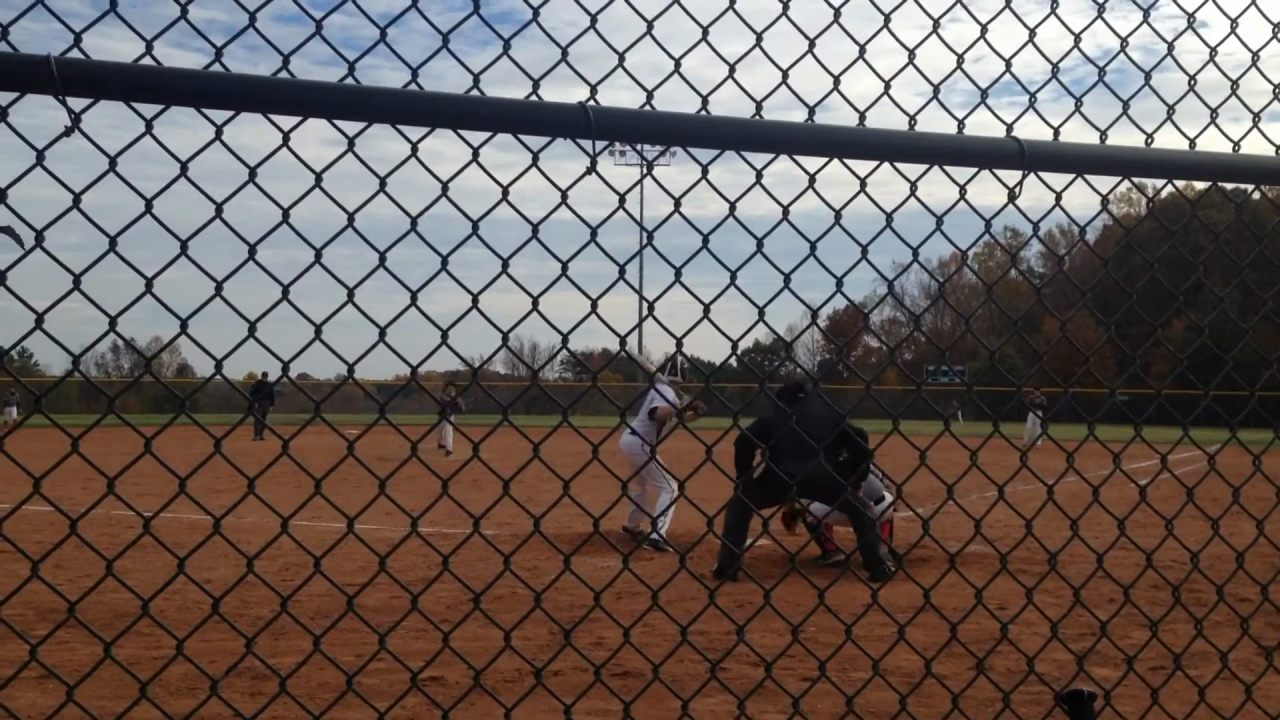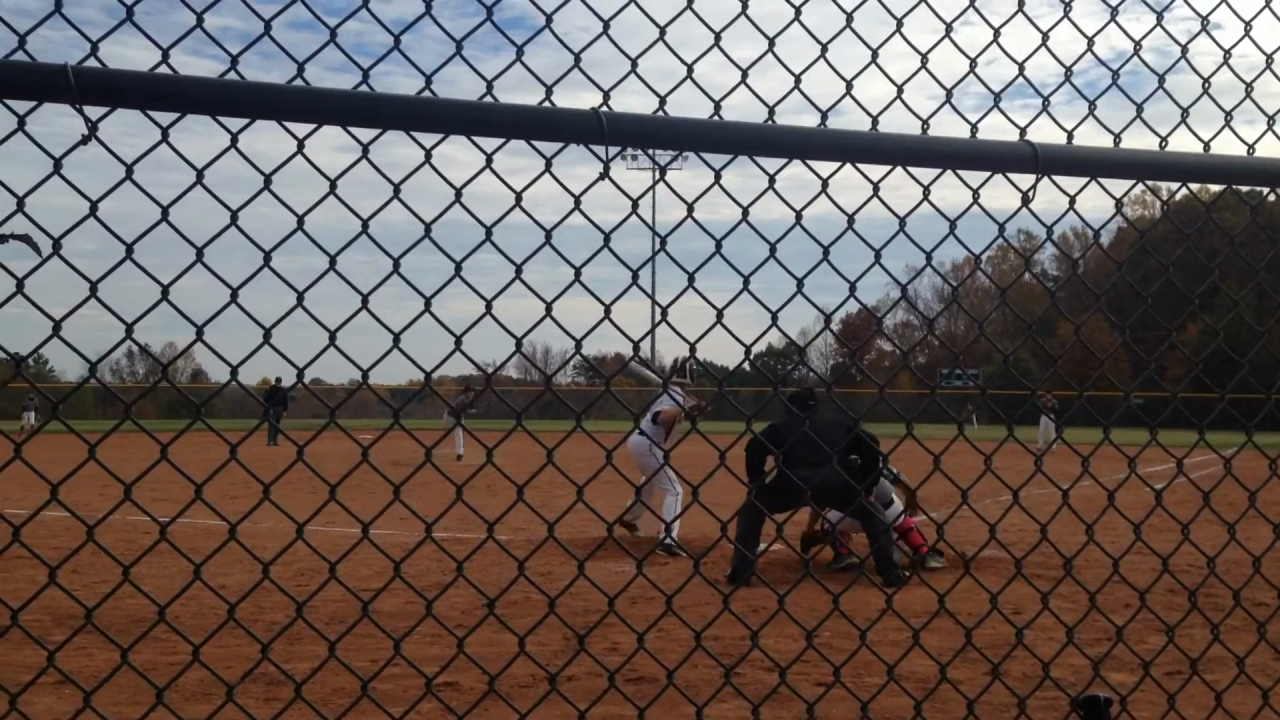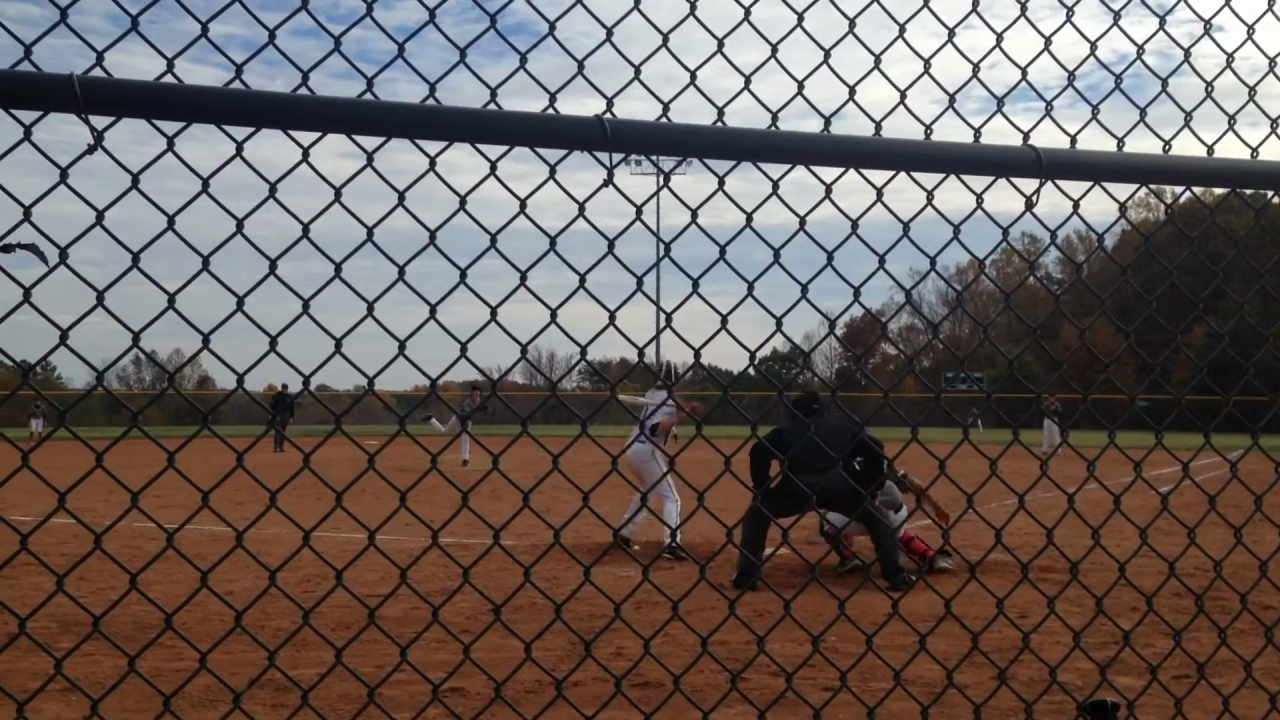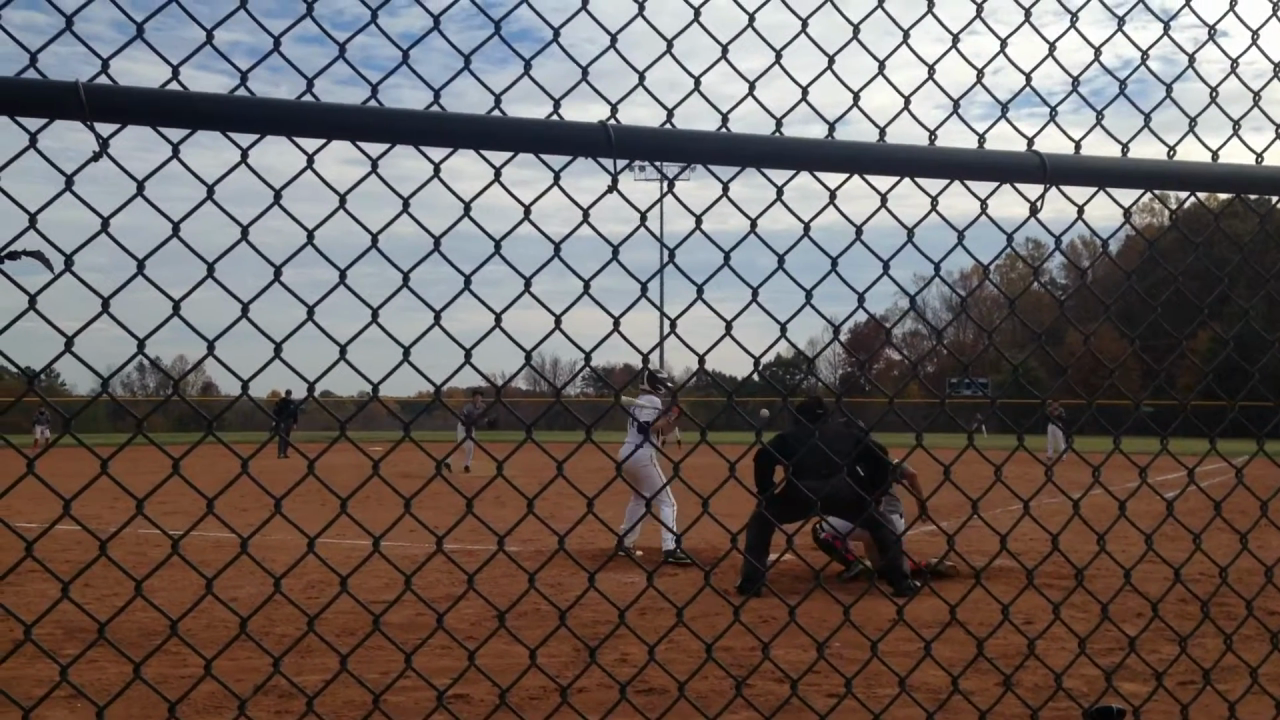
dt=0.2s
person 1, frame 1
left shoulder: (771, 419)
right shoulder: (828, 414)
left elbow: (744, 442)
right elbow: (858, 439)
left wrist: (744, 479)
right wrist: (856, 480)
left hip: (782, 475)
right hip: (823, 475)
left knee: (740, 504)
right knee: (859, 510)
left ankle: (727, 566)
right ankle: (879, 567)
person 1, frame 2
left shoulder: (781, 426)
right shoulder: (839, 423)
left elbow: (754, 447)
right elbow: (870, 445)
left wrist: (756, 483)
right wrist: (866, 485)
left hip: (793, 482)
right hip: (835, 481)
left knee: (752, 509)
right knee: (870, 514)
left ankle: (740, 571)
right ankle: (891, 572)
person 1, frame 3
left shoulder: (785, 431)
right shoulder: (842, 426)
left elbow: (759, 452)
right elbow: (874, 451)
left wrist: (761, 489)
right wrist: (871, 490)
left hip: (797, 487)
right hip: (838, 485)
left knee: (756, 514)
right knee: (875, 518)
left ankle: (746, 575)
right ankle: (897, 576)
person 1, frame 4
left shoulder: (788, 436)
right shoulder: (844, 432)
left elbow: (762, 458)
right elbow: (879, 456)
left wrist: (764, 496)
right wrist: (875, 495)
left hip: (801, 492)
right hip: (842, 491)
left knee: (760, 518)
right knee: (879, 524)
left ankle: (750, 582)
right ankle: (900, 582)
person 2, frame 1
left shoulder: (662, 389)
right shoulder: (665, 391)
left elbow: (676, 419)
right elbow: (655, 414)
left wrist: (694, 412)
right wrist: (681, 407)
left hip: (632, 440)
right hip: (639, 444)
left knee: (643, 485)
right knee: (669, 488)
left ankle: (633, 525)
right ankle: (655, 536)
person 2, frame 2
left shoulder: (672, 392)
right shoulder: (674, 394)
left elbow: (682, 417)
right elbow: (657, 418)
left wrist: (695, 410)
right wrist: (684, 409)
left hip: (640, 441)
right hip: (647, 445)
left knee: (651, 482)
right knee: (673, 490)
left ankle: (629, 517)
right ankle: (668, 541)
person 2, frame 3
left shoulder: (652, 395)
right shoulder: (667, 400)
left elbow: (666, 421)
right elbow: (655, 428)
left wrist: (679, 413)
right wrist: (678, 415)
left hip: (635, 448)
right hip: (647, 451)
left knee: (647, 491)
right knee: (670, 497)
left ankle: (623, 535)
right ankle: (672, 544)
person 2, frame 4
left shoulder: (639, 402)
right shoulder: (653, 401)
right elbow: (646, 426)
left wrist: (671, 417)
right wrist: (670, 417)
left hip: (626, 454)
right hip: (642, 456)
left knee: (640, 499)
right knee: (666, 503)
left ankle: (624, 543)
right ankle: (671, 548)
